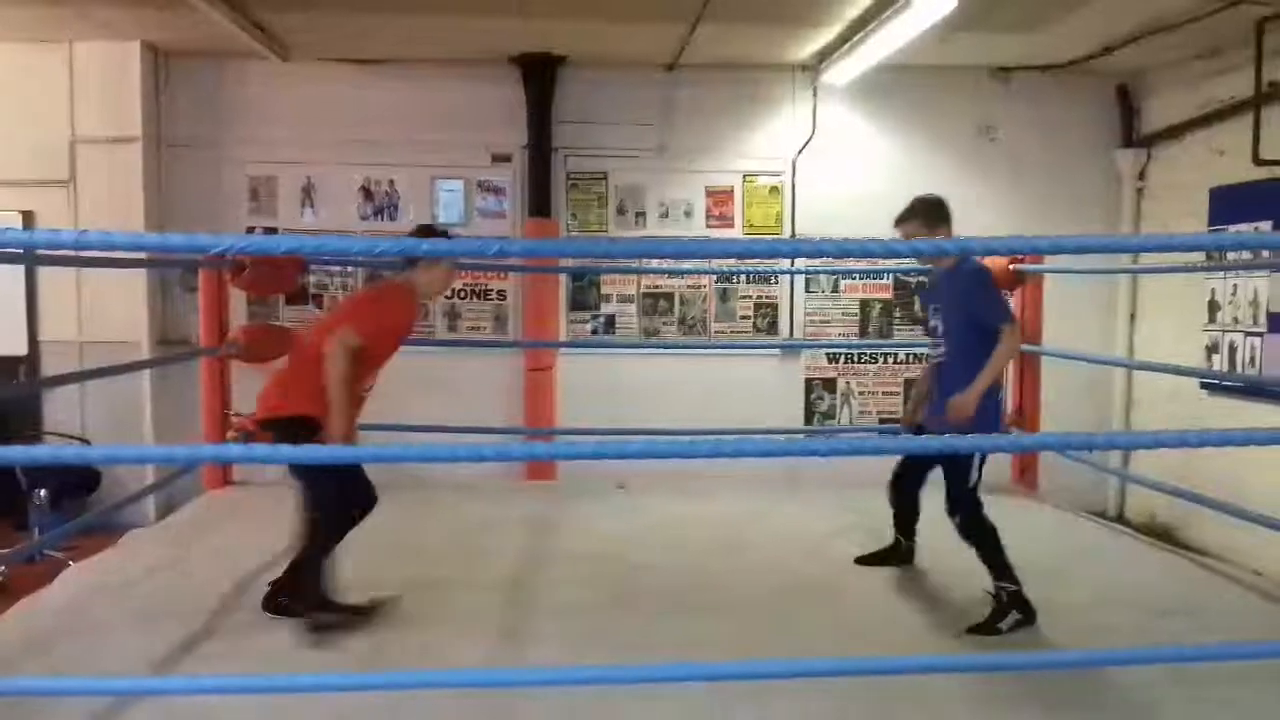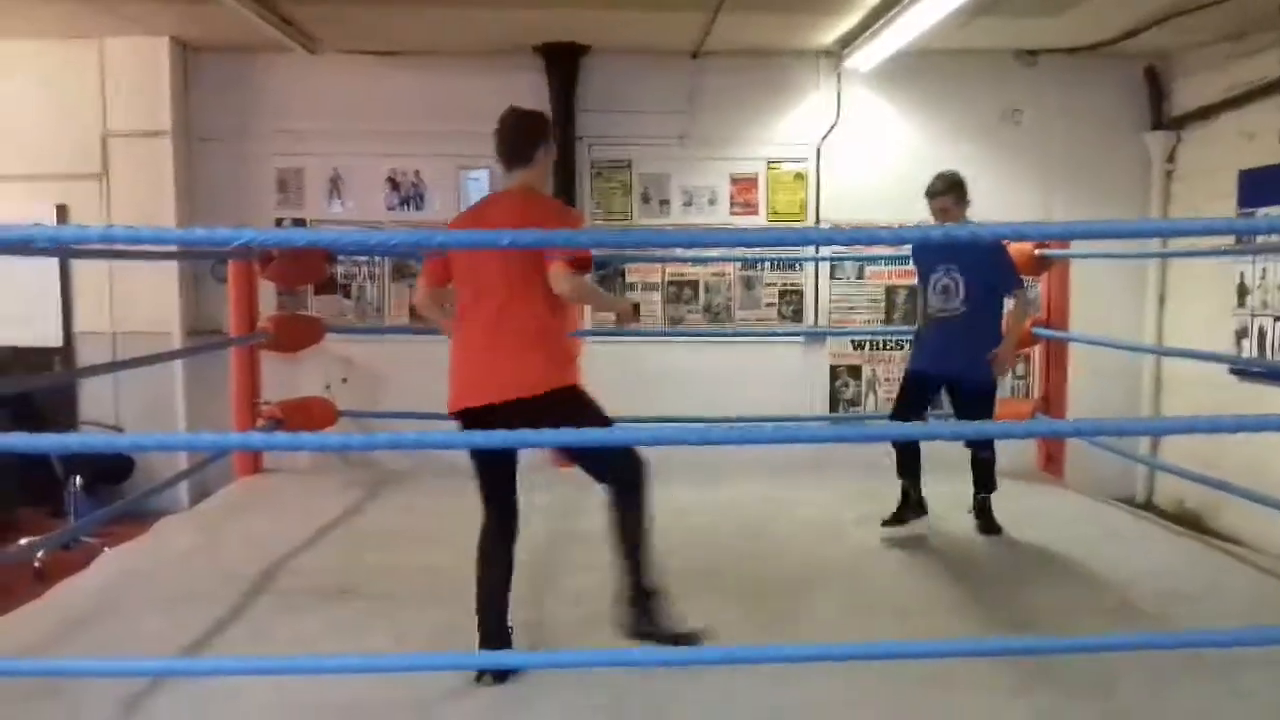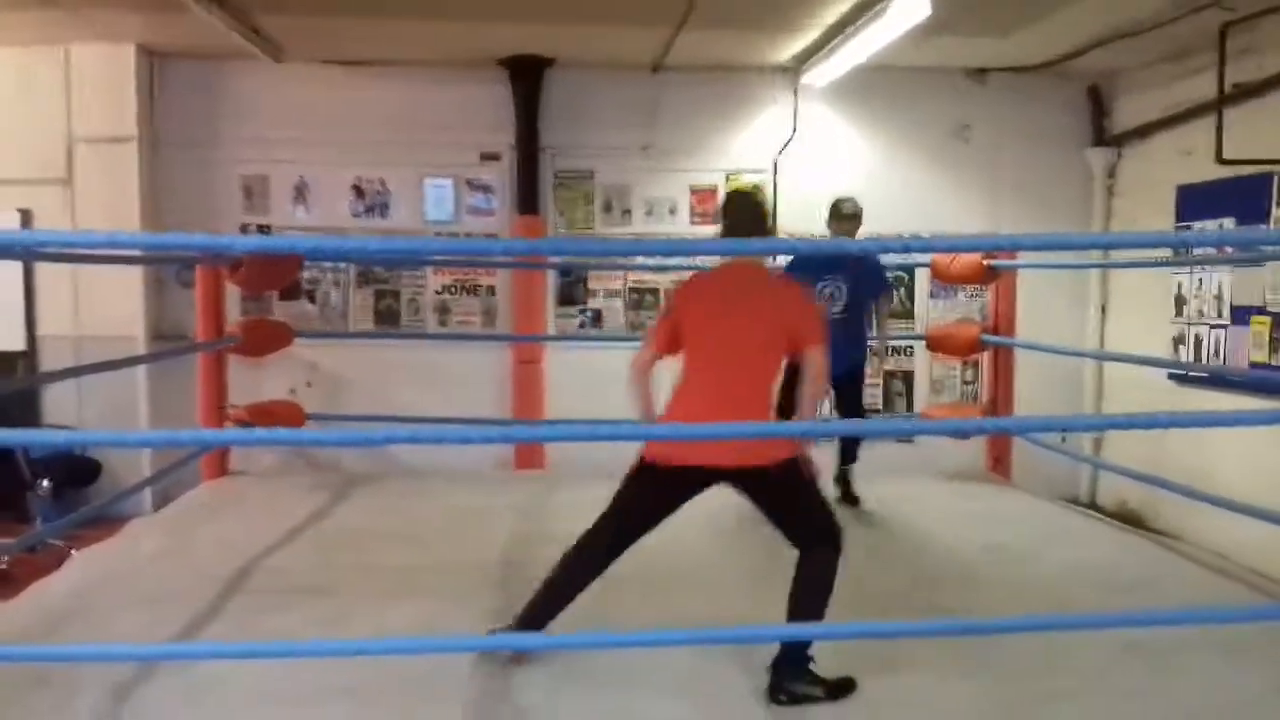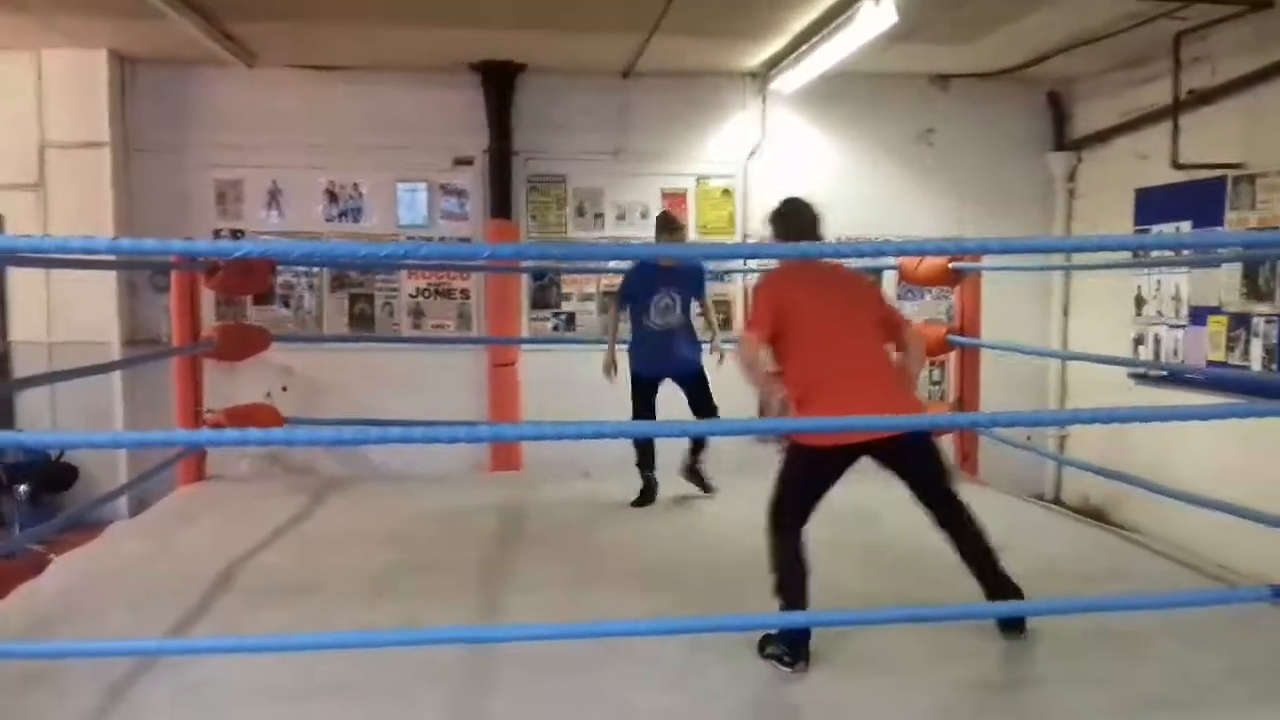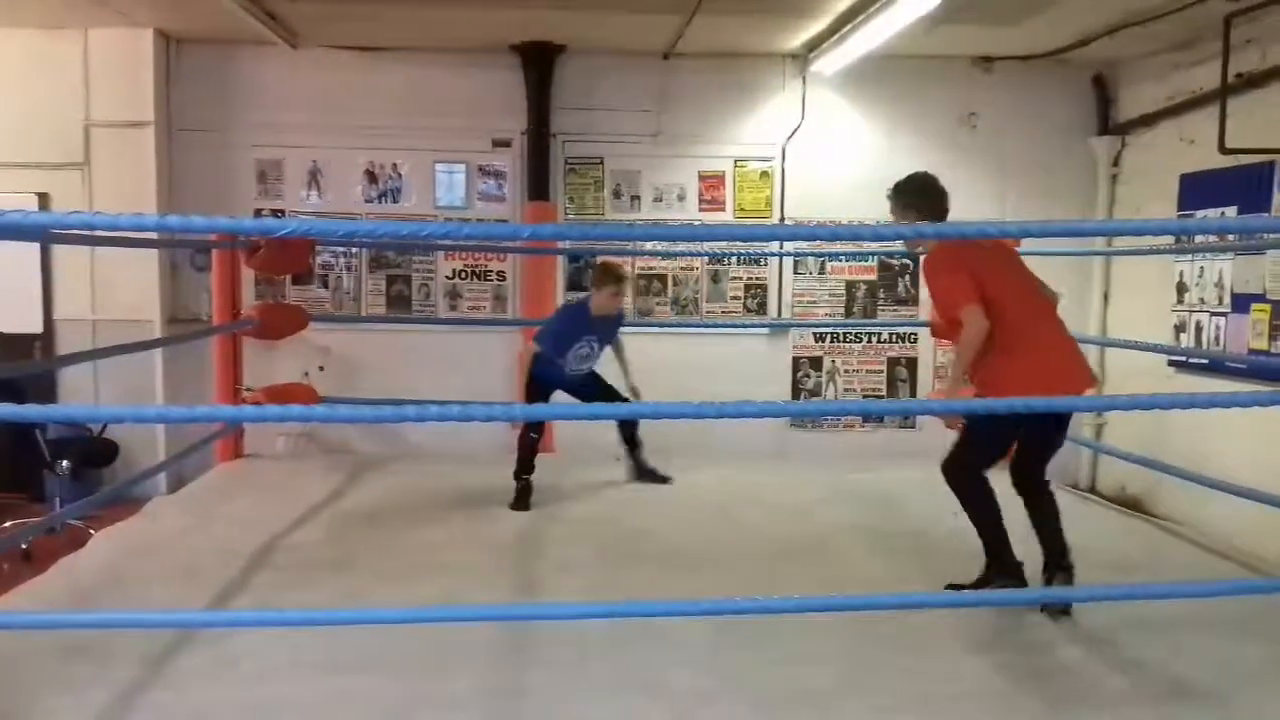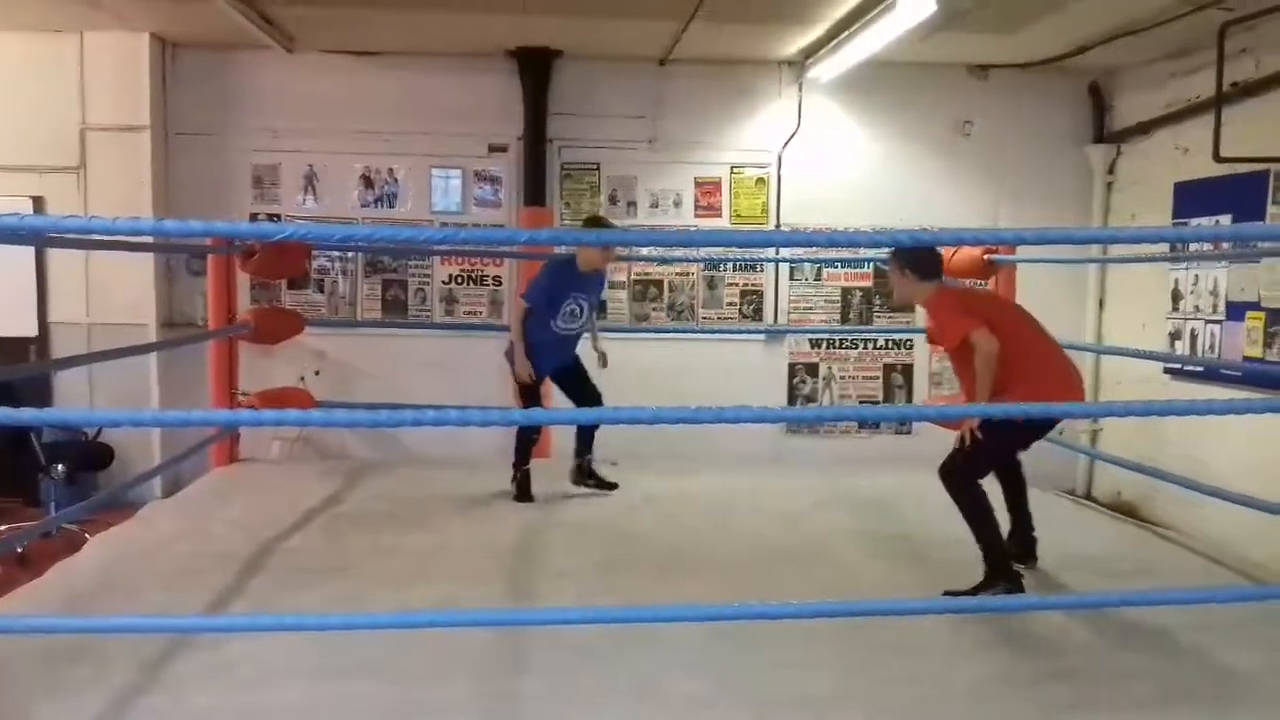
dt=0.7s
person 1, frame 1
left shoulder: (391, 299)
right shoulder: (393, 302)
right elbow: (337, 346)
left wrist: (343, 424)
right wrist: (338, 421)
left hip: (308, 410)
right hip: (293, 406)
left knee: (360, 499)
right knee: (333, 490)
left ankle: (288, 591)
right ankle: (313, 601)
person 1, frame 2
left shoulder: (468, 220)
right shoulder: (552, 213)
left elbow: (424, 297)
right elbow: (564, 283)
right wrist: (619, 304)
left hip: (468, 391)
right hip: (535, 381)
left knee: (500, 515)
right knee: (626, 473)
left ankle: (493, 652)
right ankle: (640, 607)
person 1, frame 3
left shoulder: (693, 288)
right shoulder: (794, 295)
left elbow: (642, 362)
right elbow: (817, 372)
left wrist: (653, 428)
right wrist: (798, 443)
left hip: (678, 443)
right hip: (758, 448)
left knee: (604, 539)
right knee: (822, 541)
left ankle: (520, 630)
right ankle: (791, 671)
person 1, frame 4
left shoulder: (772, 285)
right shoulder: (858, 283)
left elbow: (752, 354)
right elbow: (913, 344)
left hip: (825, 427)
right hip: (898, 417)
left knee: (785, 522)
right knee: (948, 509)
left ankle: (792, 641)
right ankle: (1008, 606)
person 1, frame 5
left shoulder: (939, 261)
right shoulder: (992, 247)
left elbow: (976, 325)
right elbow: (1048, 299)
left wrist: (953, 386)
left hip: (1015, 389)
right hip: (1067, 378)
left knee: (961, 469)
right knee: (1029, 476)
left ankle: (1004, 571)
right ankle: (1057, 570)
person 1, frame 6
left shoulder: (942, 304)
right shoulder: (965, 296)
left elbow: (987, 346)
left wrist: (979, 407)
left hip: (1033, 397)
right hip: (1061, 387)
left knee: (958, 472)
right knee: (997, 450)
left ankle: (1002, 576)
right ankle: (1021, 543)
person 2, frame 1
left shoulder: (974, 278)
right shoulder: (934, 283)
left elbow: (1011, 338)
left wrist: (975, 393)
right wrist: (917, 398)
left hip: (969, 416)
right hip: (937, 412)
left knee: (963, 507)
right knee: (903, 481)
left ankle: (1013, 599)
right ankle: (903, 545)
person 2, frame 2
left shoulder: (989, 248)
right shoulder: (924, 249)
left elbow: (1021, 298)
left wrist: (1008, 344)
left hip: (975, 363)
right hip: (927, 357)
left knee: (979, 437)
right knee: (902, 420)
left ankle: (982, 505)
right ankle: (911, 499)
person 2, frame 3
left shoulder: (868, 264)
right shoulder: (807, 258)
left elbow: (882, 301)
left wrist: (881, 339)
left hip: (849, 357)
left knee: (851, 415)
right knee: (787, 410)
left ankle: (844, 477)
person 2, frame 4
left shoulder: (693, 269)
right shoulder: (639, 272)
left elbow: (703, 301)
right elbow: (616, 309)
left wrist: (714, 335)
right wrist: (610, 351)
left hip: (685, 356)
right hip: (644, 360)
left knee: (708, 413)
right knee: (643, 419)
left ankle: (693, 465)
right ankle: (648, 480)
person 2, frame 5
left shoulder: (615, 316)
right shoulder: (567, 315)
left elbow: (615, 342)
right elbow: (533, 350)
left wrist: (628, 378)
right wrist: (522, 397)
left hip: (580, 377)
right hip: (543, 374)
right knee: (534, 423)
left ankle: (639, 465)
right ankle: (523, 482)
person 2, frame 6
left shoulder: (598, 277)
right shoulder: (555, 271)
right elbow: (518, 309)
left wrist: (596, 343)
right wrist: (519, 357)
left hip: (564, 355)
right hip: (531, 356)
left knee: (591, 401)
left ankle: (584, 468)
right ankle: (520, 476)
